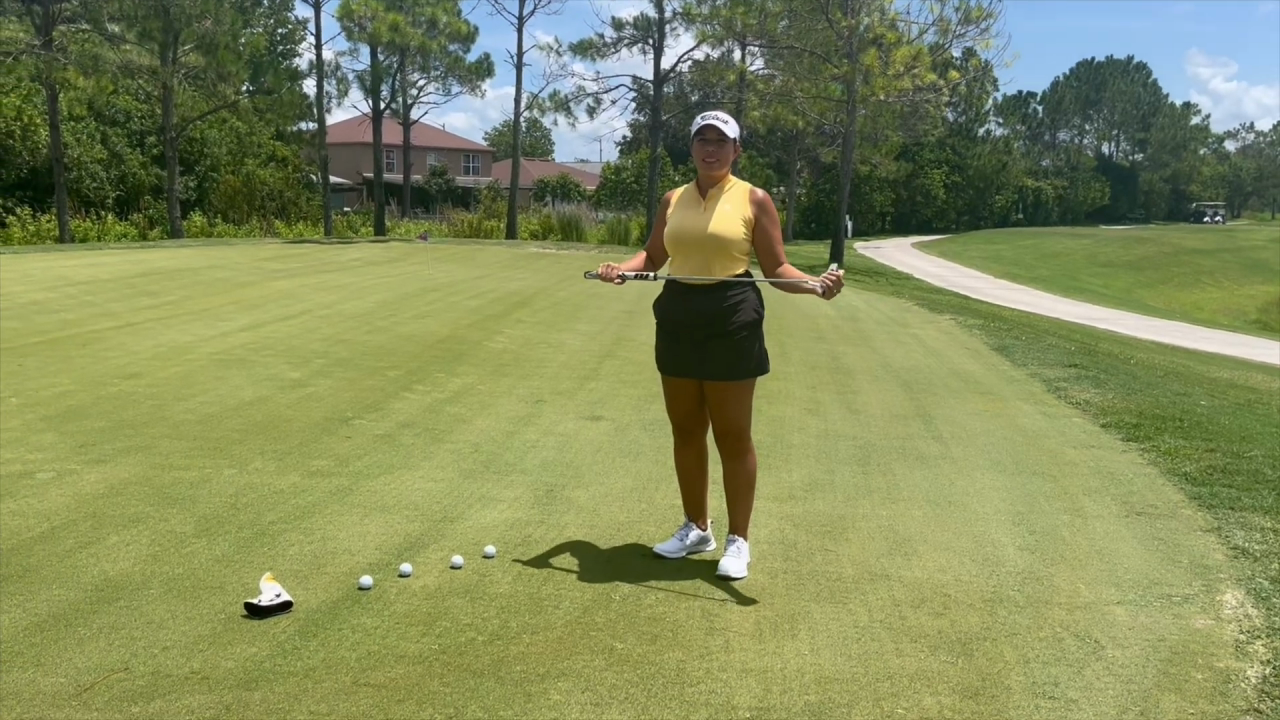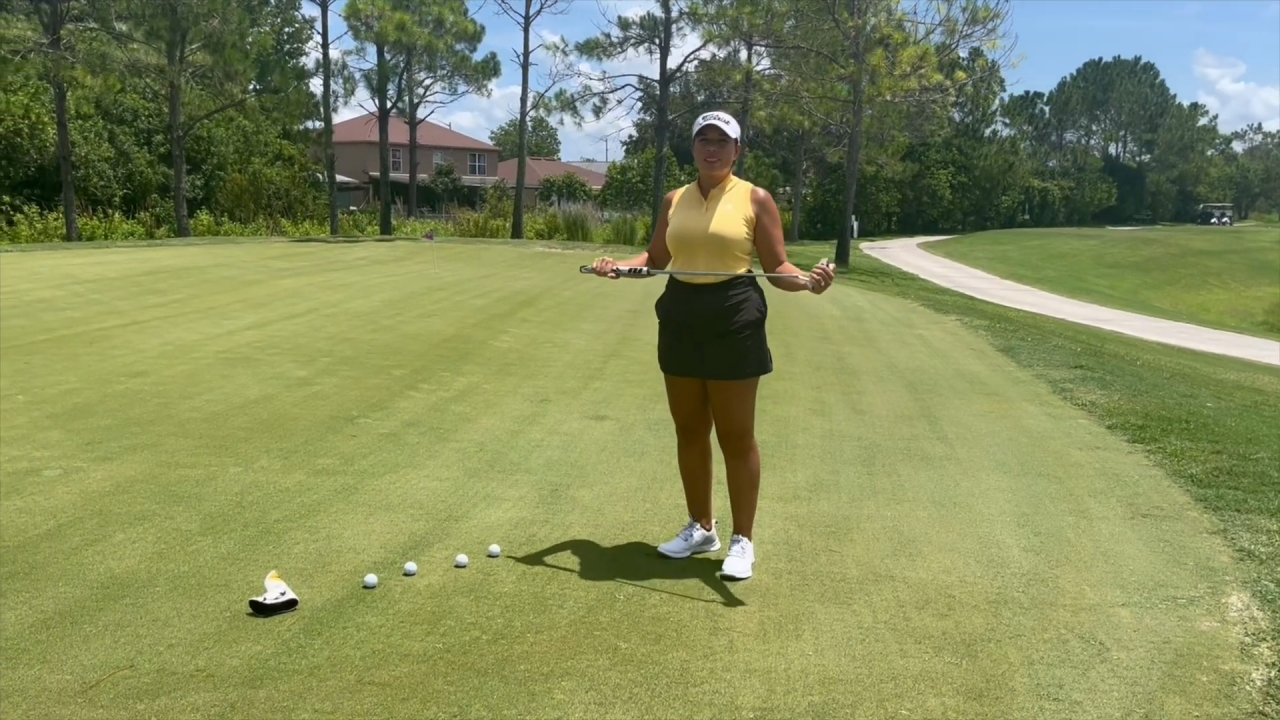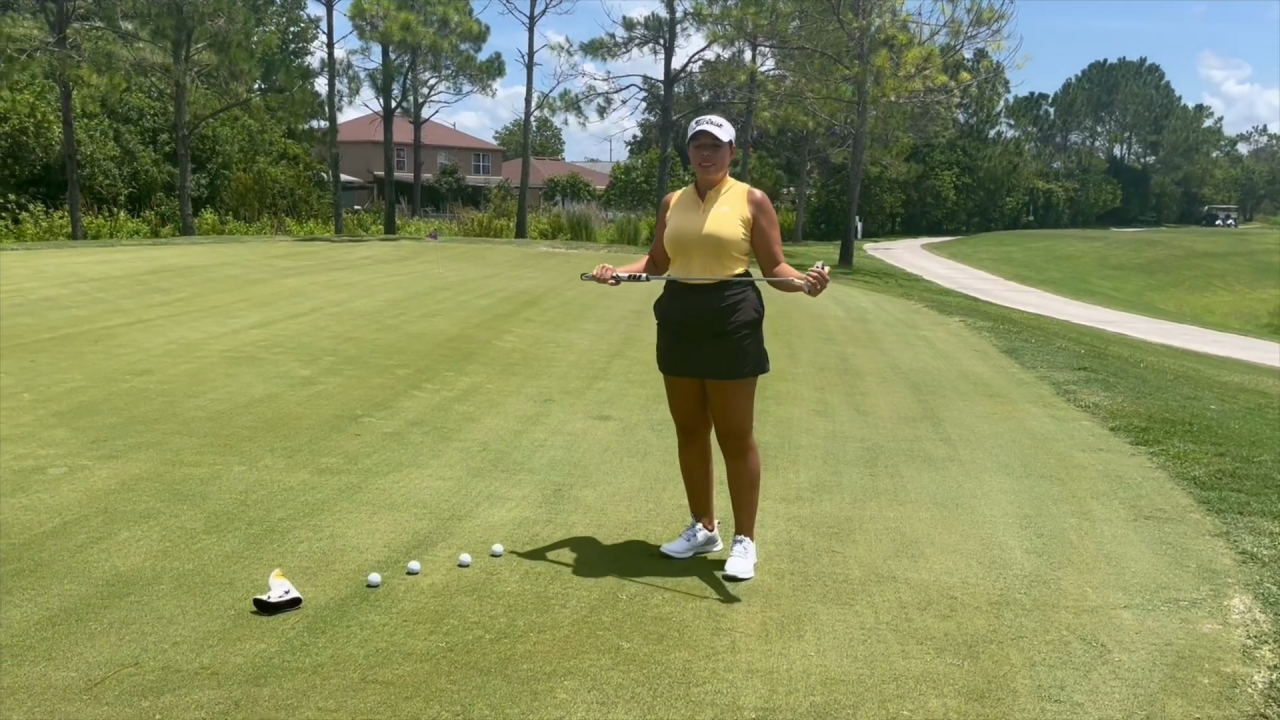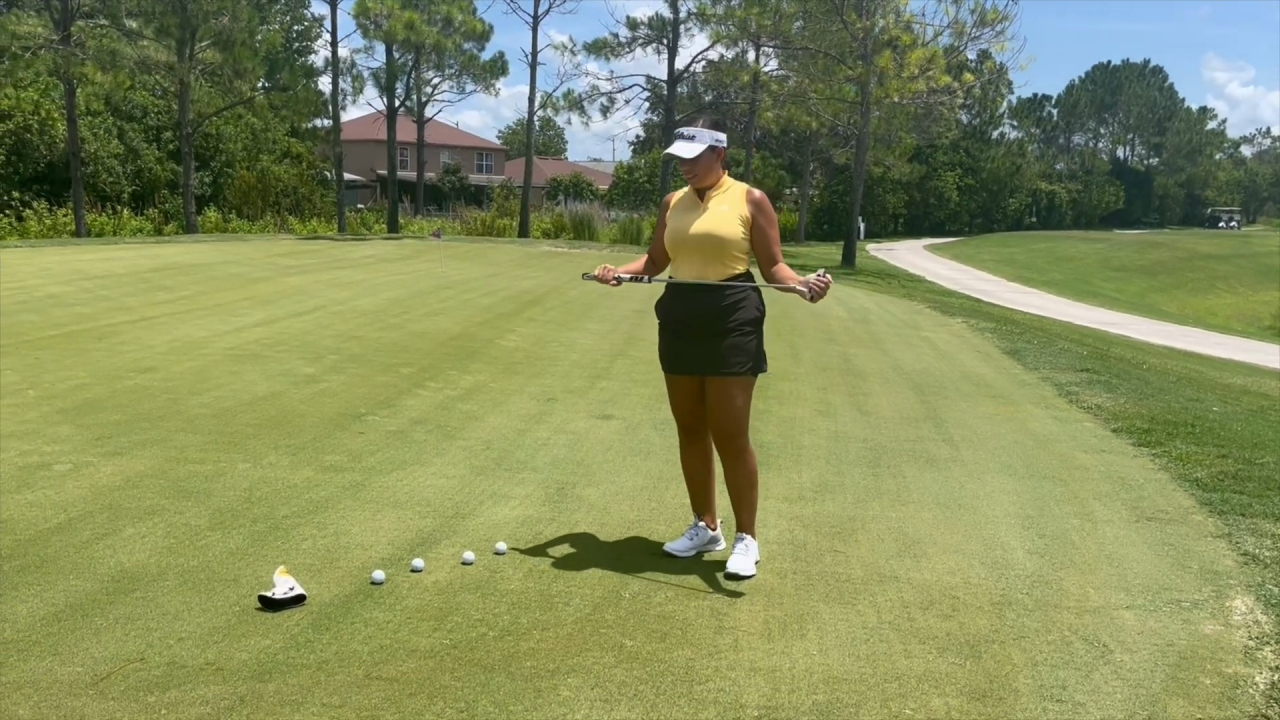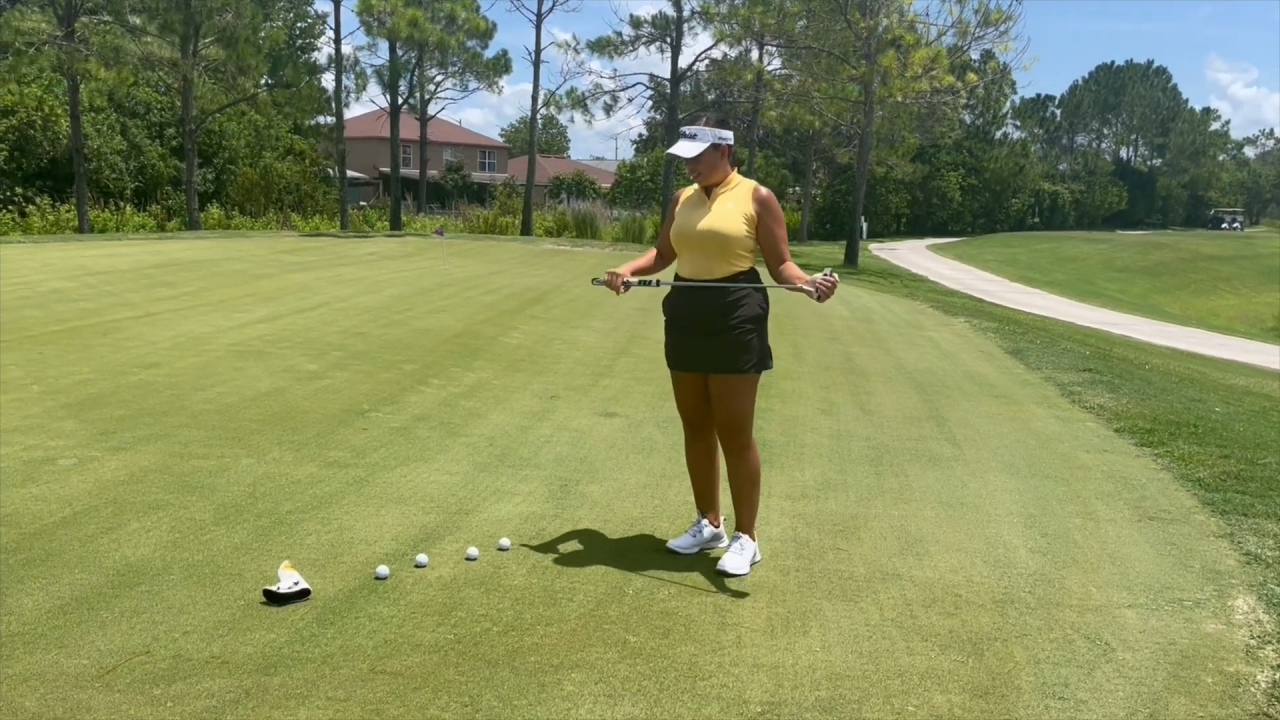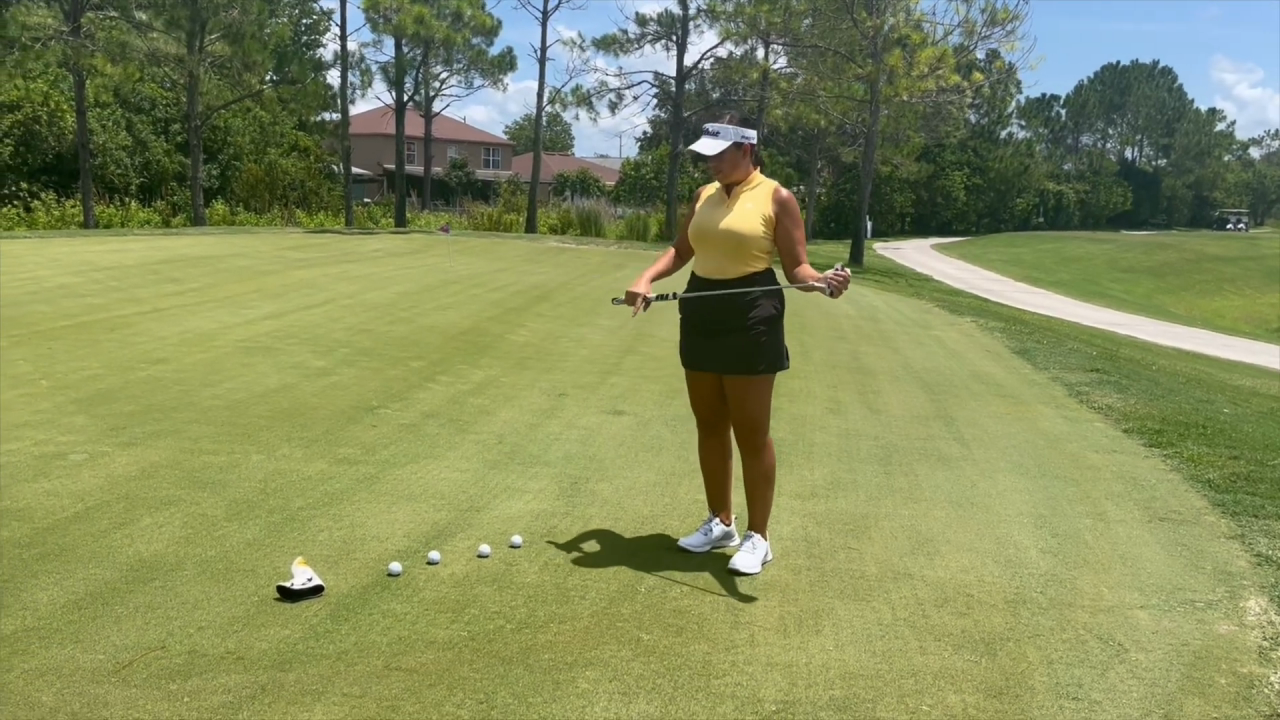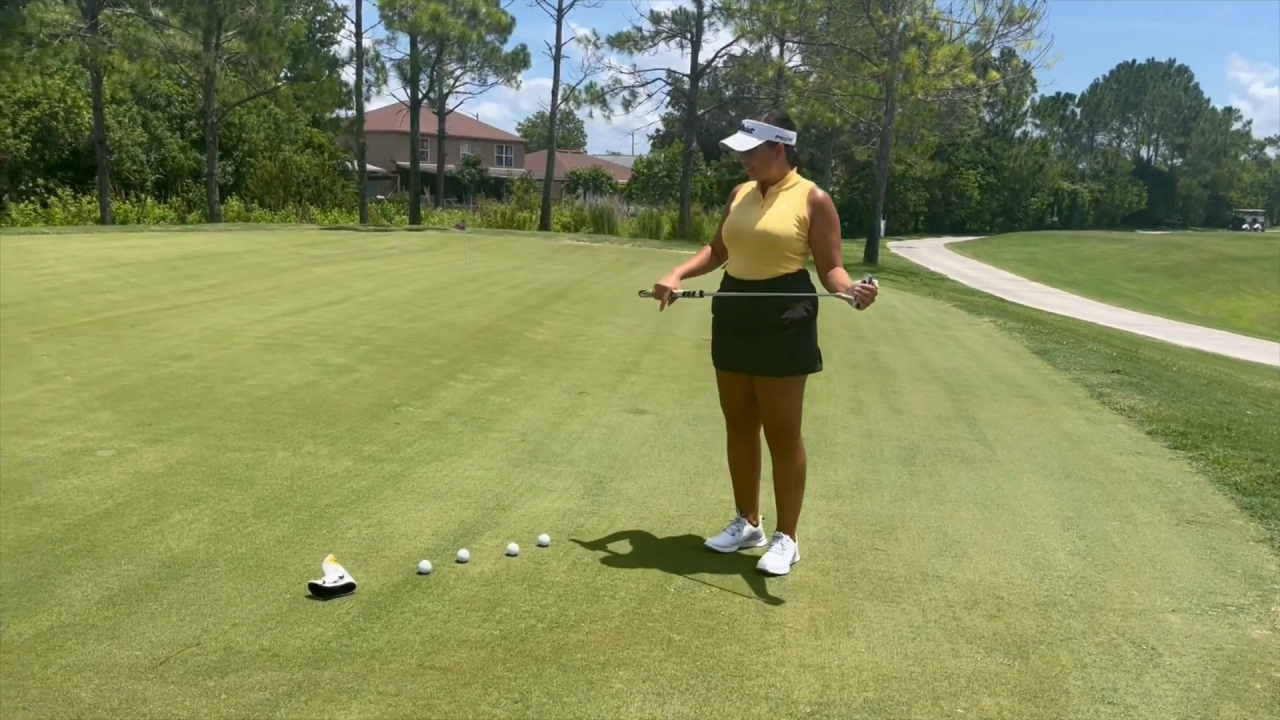
dt=0.3s
person 1, frame 1
left shoulder: (754, 199)
right shoulder: (673, 199)
left elbow: (776, 269)
right elbow: (653, 256)
left wrist: (814, 284)
right wrist: (621, 269)
left hip: (730, 319)
right hip: (676, 319)
left knee: (733, 436)
right knee: (685, 432)
left ankle: (738, 540)
right ankle: (696, 528)
person 1, frame 2
left shoulder: (755, 199)
right shoulder: (674, 200)
left elbow: (777, 268)
right elbow: (656, 258)
left wrist: (808, 280)
right wrist: (618, 266)
left hip: (733, 319)
right hip: (680, 318)
left knee: (736, 437)
right knee: (689, 431)
left ankle: (742, 540)
right ankle: (701, 527)
person 1, frame 3
left shoulder: (752, 200)
right shoulder: (672, 202)
left elbow: (774, 267)
right elbow: (656, 262)
left wrist: (802, 281)
right wrist: (617, 272)
left hip: (731, 320)
right hip: (678, 319)
left knee: (735, 437)
right knee: (689, 432)
left ankle: (744, 540)
right ankle: (703, 528)
person 1, frame 4
left shoulder: (750, 199)
right shoulder: (673, 202)
left elbow: (773, 266)
right elbow: (655, 261)
left wrist: (803, 284)
right wrist: (619, 271)
left hip: (731, 320)
right hip: (679, 319)
left knee: (731, 436)
right knee: (690, 431)
left ankle: (746, 538)
right ankle: (705, 526)
person 1, frame 5
left shoulder: (757, 197)
right shoulder: (683, 198)
left elbow: (780, 264)
right elbow: (663, 253)
left wrist: (808, 282)
right wrist: (628, 270)
left hip: (735, 318)
right hip: (685, 316)
left knee: (735, 433)
right knee: (696, 427)
left ankle: (746, 537)
right ankle: (708, 523)
person 1, frame 6
left shoulder: (777, 197)
right shoulder: (704, 195)
left elbow: (796, 265)
right elbow: (681, 250)
left wrist: (822, 280)
right wrist: (646, 279)
left hip: (751, 317)
right hip: (700, 314)
left knee: (752, 433)
right knee: (709, 426)
left ankle: (757, 537)
right ankle: (720, 522)
person 1, frame 7
left shoulder: (812, 198)
right shoulder: (740, 193)
left elbow: (830, 266)
right elbow: (718, 250)
left wrist: (851, 289)
right wrist: (678, 274)
left hip: (783, 319)
right hip: (732, 315)
left knee: (782, 434)
right knee: (739, 427)
left ankle: (786, 538)
right ankle: (747, 522)
